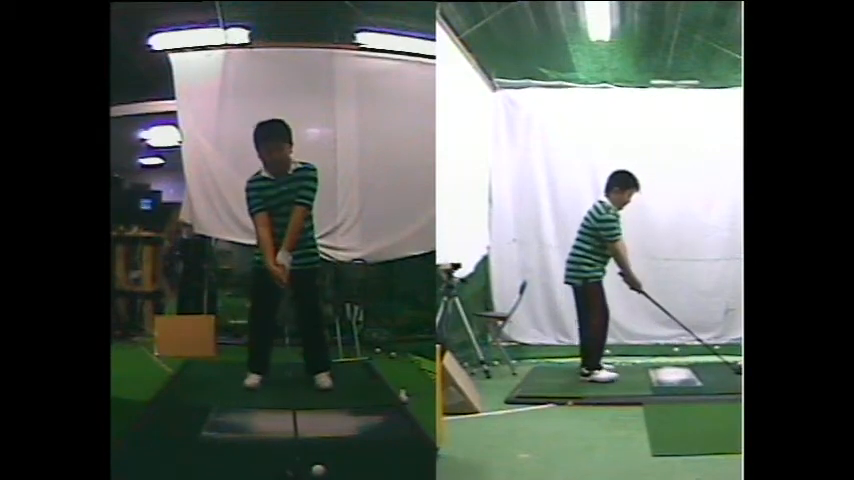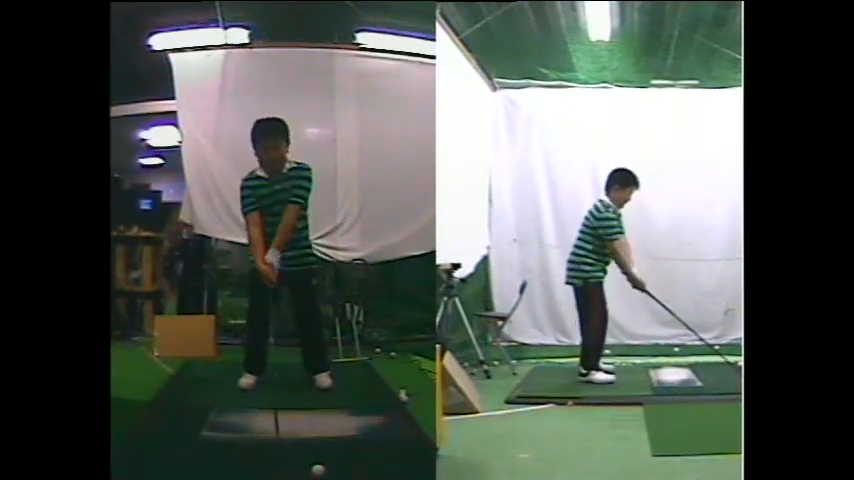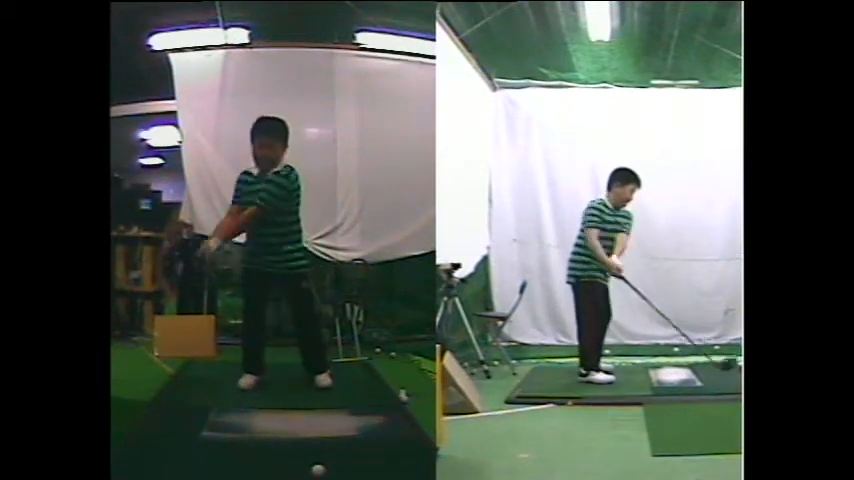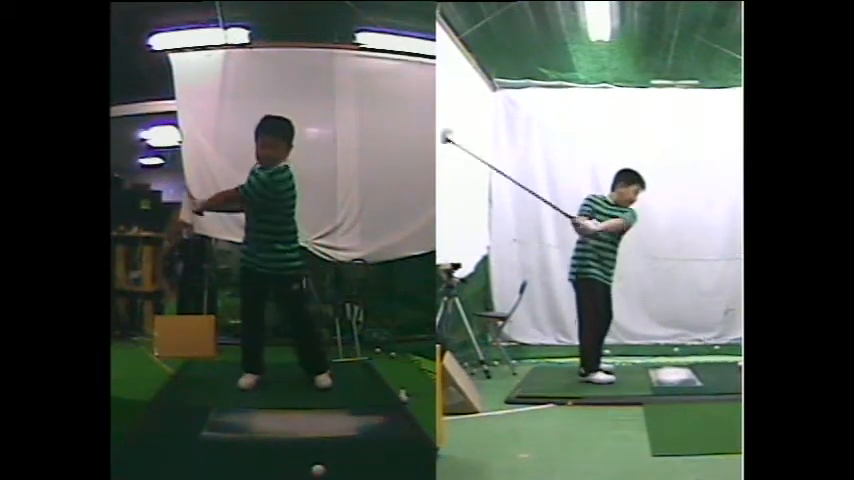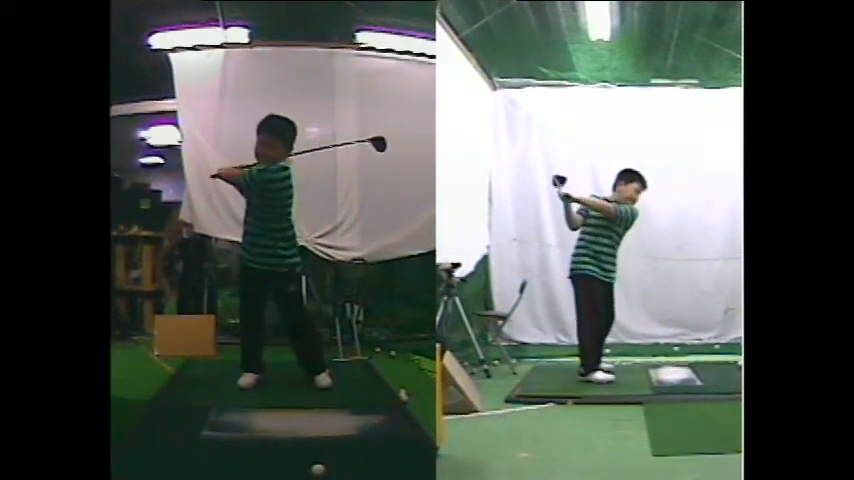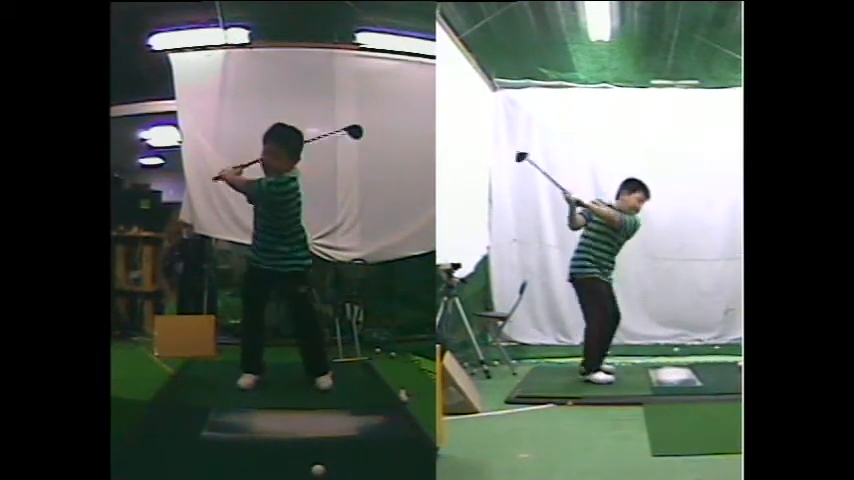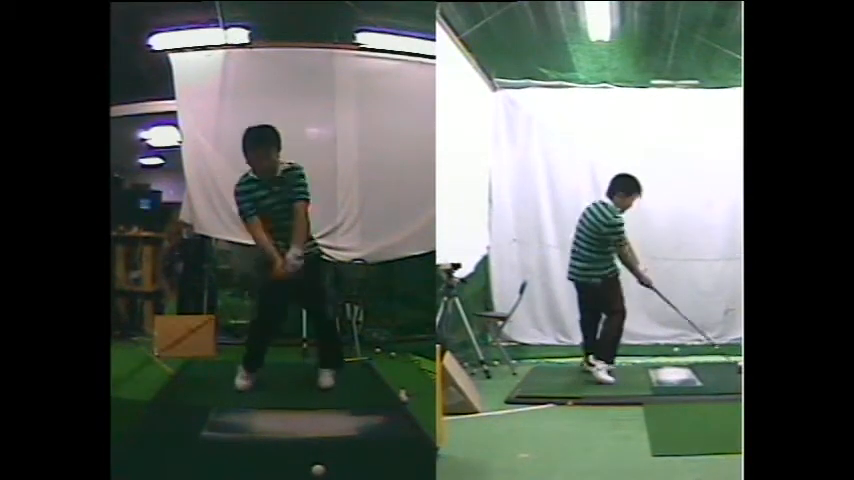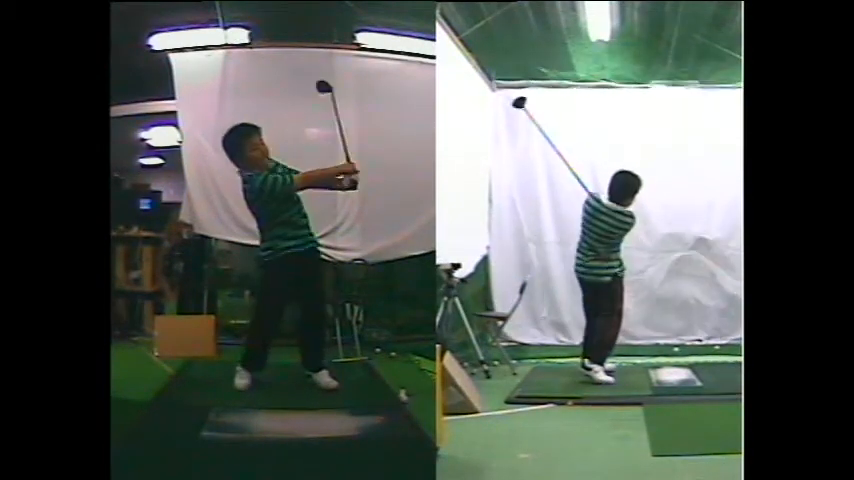
dt=0.2s
person 1, frame 1
left shoulder: (307, 173)
right shoulder: (254, 184)
left elbow: (299, 215)
right elbow: (262, 225)
left wrist: (286, 254)
right wrist: (271, 263)
left hip: (304, 259)
right hip: (266, 261)
left knee: (310, 316)
right knee: (261, 316)
left ankle: (320, 369)
right ankle: (257, 369)
person 1, frame 2
left shoulder: (301, 172)
right shoulder: (249, 183)
left elbow: (291, 214)
right elbow: (254, 224)
left wrist: (276, 252)
right wrist: (260, 260)
left hip: (299, 259)
right hip: (262, 260)
left knee: (308, 316)
right knee: (257, 317)
left ankle: (319, 369)
right ankle: (253, 369)
person 1, frame 3
left shoulder: (287, 177)
right shoulder: (245, 177)
left elbow: (251, 214)
right elbow: (233, 213)
left wrist: (220, 240)
right wrist: (214, 237)
left hip: (290, 261)
right hip: (255, 261)
left knee: (305, 316)
right knee: (253, 318)
left ankle: (319, 368)
right ankle: (253, 369)
person 1, frame 4
left shoulder: (278, 177)
right shoulder: (259, 172)
left elbow: (235, 197)
right elbow: (239, 202)
left wrist: (204, 204)
right wrist: (211, 205)
left hip: (284, 263)
right hip: (253, 260)
left knee: (298, 317)
right knee: (251, 317)
left ankle: (318, 368)
right ankle: (252, 368)
person 1, frame 5
left shoulder: (272, 175)
right shoulder: (266, 171)
left elbow: (238, 177)
left wrist: (224, 172)
right wrist: (233, 173)
left hip: (281, 262)
right hip: (252, 258)
left knee: (295, 317)
right knee: (250, 316)
left ankle: (318, 368)
right ankle: (252, 367)
person 1, frame 6
left shoulder: (279, 187)
right shoulder: (273, 180)
left elbow: (244, 186)
left wrist: (227, 175)
left hip: (291, 264)
right hip: (260, 260)
left knee: (304, 318)
right knee: (252, 317)
left ankle: (320, 370)
right ankle: (251, 368)
person 1, frame 7
left shoulder: (294, 172)
right shoulder: (244, 188)
left elbow: (300, 214)
right elbow: (256, 227)
left wrist: (295, 252)
right wrist: (276, 258)
left hip: (305, 255)
right hip: (273, 259)
left knee: (320, 313)
right knee: (266, 315)
left ankle: (328, 365)
right ankle: (249, 367)
person 1, frame 8
left shoulder: (273, 168)
right shoulder: (256, 183)
left elbow: (302, 179)
right elbow: (303, 181)
left wrist: (339, 181)
right wrist: (340, 169)
left hip: (306, 251)
right hip: (277, 258)
left knee: (314, 312)
right knee: (267, 315)
left ankle: (315, 367)
right ankle: (247, 367)
person 2, frame 1
left shoulder: (607, 211)
right shoulder: (605, 214)
left elbow: (619, 244)
right elbow: (615, 249)
left wrist: (627, 273)
right wrist: (631, 276)
left hip: (584, 272)
right hip: (585, 273)
left knee: (592, 318)
right knee: (598, 317)
left ankle: (591, 361)
right ankle: (590, 368)
person 2, frame 2
left shoulder: (613, 212)
right shoulder: (604, 213)
left elbow: (623, 242)
right elbow: (614, 249)
left wrist: (631, 269)
right wrist: (632, 275)
left hip: (589, 272)
right hip: (585, 273)
left knee: (595, 318)
right knee: (596, 319)
left ankle: (591, 361)
right ankle: (588, 369)
person 2, frame 3
left shoulder: (625, 215)
right shoulder: (595, 207)
left elbow: (622, 240)
right elbow: (591, 239)
left wrist: (615, 258)
right wrist: (606, 262)
left hip: (598, 274)
right hip: (585, 272)
left knee: (602, 317)
right knee: (591, 319)
left ankle: (592, 361)
right ankle: (587, 369)
person 2, frame 4
left shoulder: (629, 214)
right shoulder: (592, 201)
left elbow: (617, 224)
right elbow: (580, 223)
left wrist: (597, 227)
right wrist: (580, 224)
left hip: (604, 273)
right hip: (586, 270)
left knee: (604, 318)
right knee: (592, 319)
left ankle: (592, 361)
right ankle: (588, 369)
person 2, frame 5
left shoulder: (629, 212)
right shoulder: (592, 202)
left elbow: (607, 210)
right elbow: (574, 224)
left wrist: (575, 198)
right wrist: (568, 205)
left hip: (606, 272)
right hip: (584, 268)
left knee: (605, 317)
right knee: (590, 318)
left ankle: (593, 360)
right ankle: (588, 369)
person 2, frame 6
left shoulder: (632, 223)
right shoulder: (596, 206)
left elbow: (613, 218)
right elbow: (574, 224)
left wrist: (584, 204)
right wrist: (572, 207)
left hip: (601, 275)
right hip: (585, 272)
left knee: (611, 318)
right knee: (599, 318)
left ankle: (593, 362)
right ankle: (589, 368)
person 2, frame 7
left shoulder: (598, 208)
right shoulder: (613, 220)
right elbow: (624, 253)
left wrist: (636, 268)
right wrist: (640, 275)
left hip: (581, 272)
right hip: (601, 274)
left knee: (590, 316)
right knee: (616, 314)
left ankle: (592, 358)
right ankle: (599, 360)
person 2, frame 8
left shoulder: (592, 202)
right shoulder: (628, 219)
left hip: (585, 271)
right hip: (608, 274)
left knee: (593, 316)
right knee: (610, 317)
left ankle: (590, 359)
right ankle: (593, 363)
